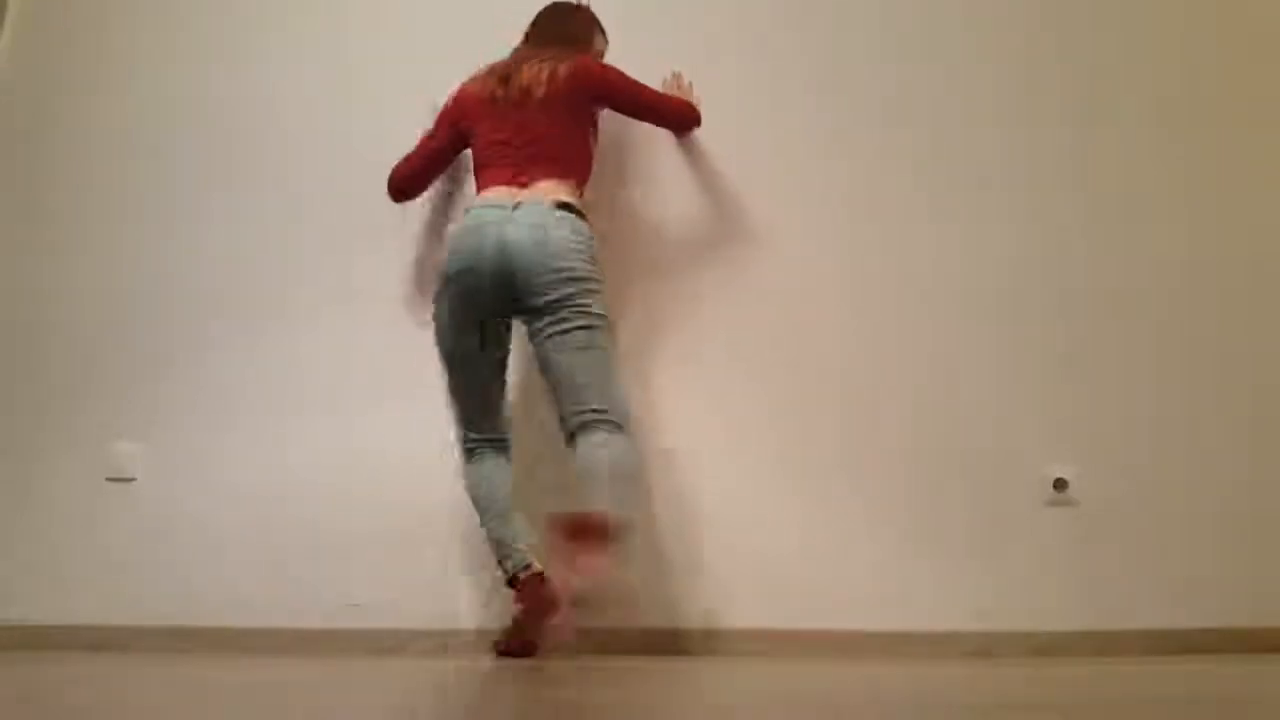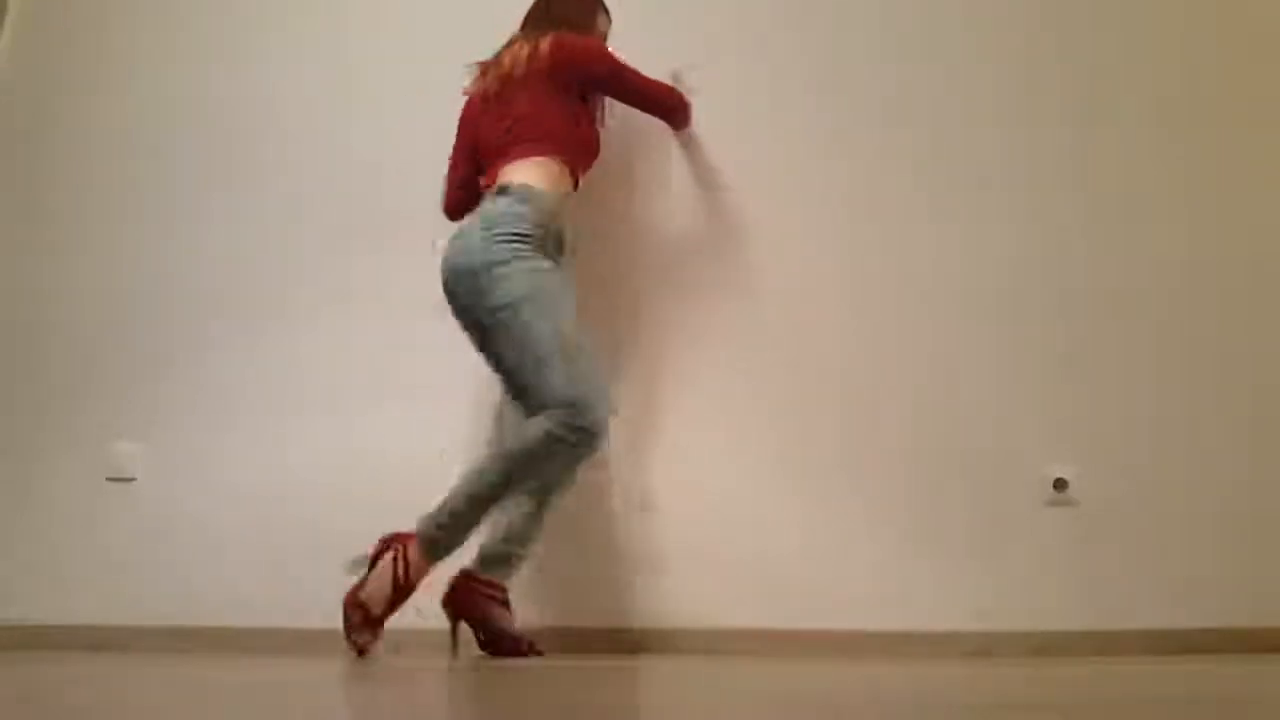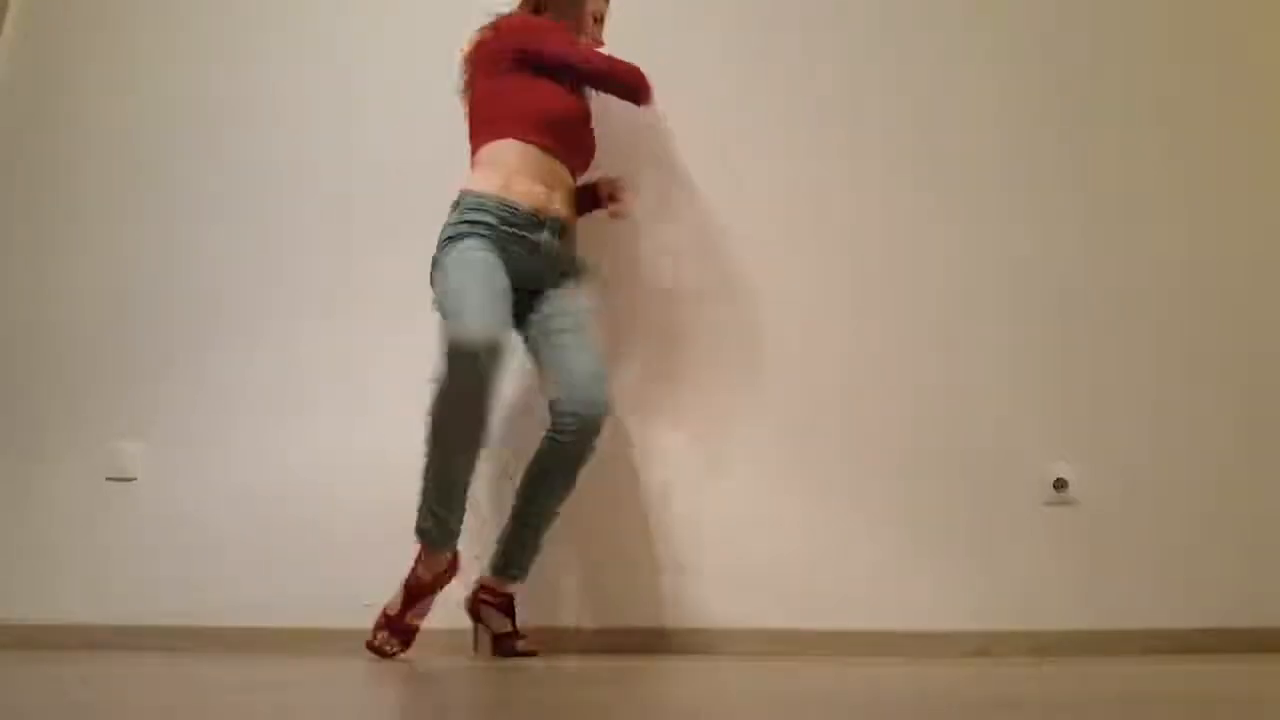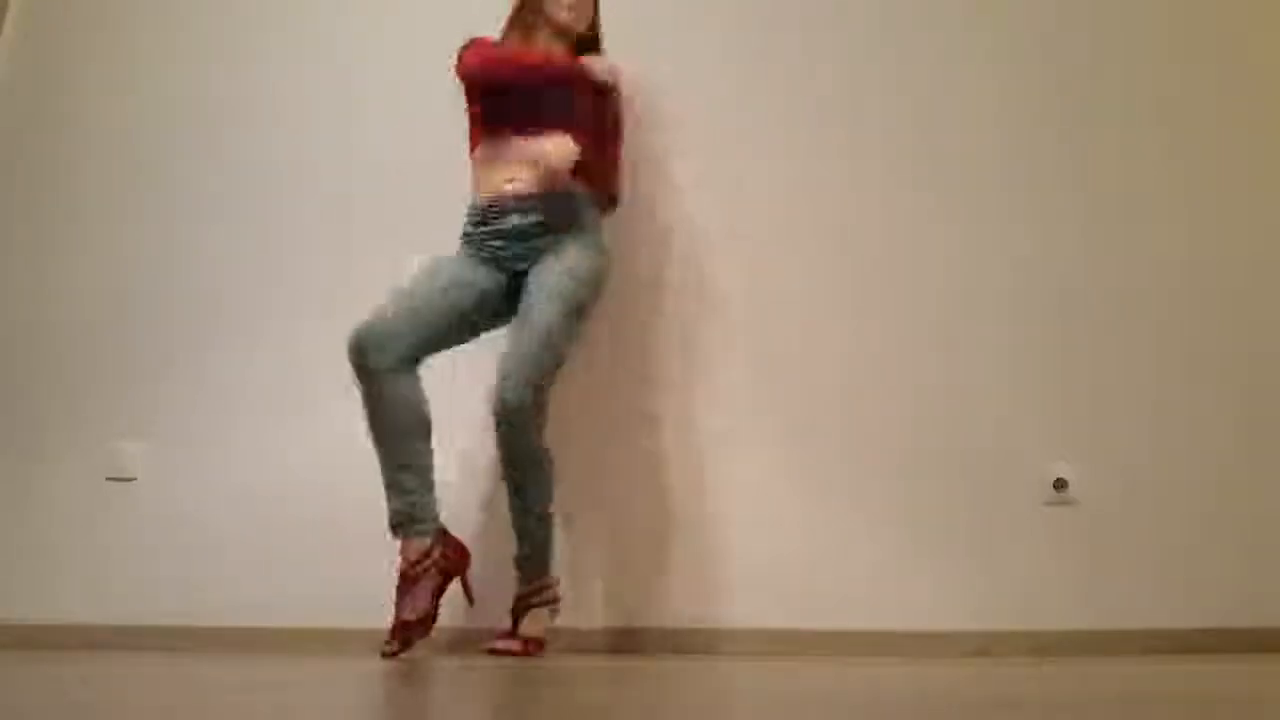
dt=0.2s
person 1, frame 1
left shoulder: (475, 90)
right shoulder: (584, 73)
left elbow: (401, 185)
right elbow: (684, 118)
right wrist: (681, 97)
left hip: (476, 242)
right hip: (553, 242)
left knee: (483, 440)
right knee: (598, 422)
left ankle: (525, 576)
right ankle: (592, 527)
person 1, frame 2
left shoulder: (487, 86)
left elbow: (456, 202)
right elbow: (673, 107)
right wrist: (674, 99)
left hip: (476, 243)
right hip: (508, 241)
left knee: (562, 419)
right knee: (574, 415)
left ankle: (483, 579)
right ankle: (419, 549)
person 1, frame 3
left shoulder: (564, 90)
right elbow: (630, 80)
left wrist: (592, 194)
left hip: (552, 262)
right hip: (481, 234)
left knee: (582, 410)
right knee: (472, 347)
left ankle: (500, 587)
right ankle: (433, 558)
person 1, frame 4
left shoulder: (597, 89)
right shoulder: (489, 54)
left elbow: (607, 191)
right elbow: (477, 69)
left wrist: (575, 153)
right wrist: (583, 68)
left hip: (566, 239)
right hip: (484, 243)
left knee: (516, 399)
right knee: (374, 347)
left ankle: (536, 588)
right ankle: (424, 544)
